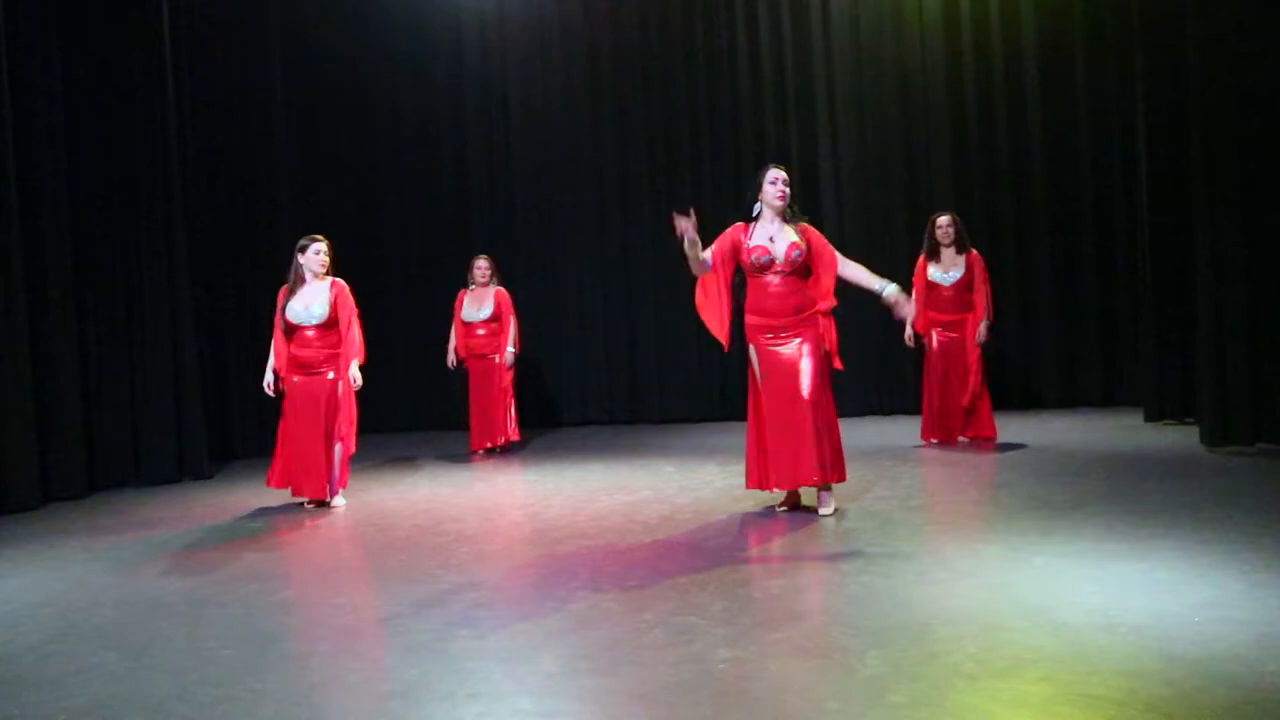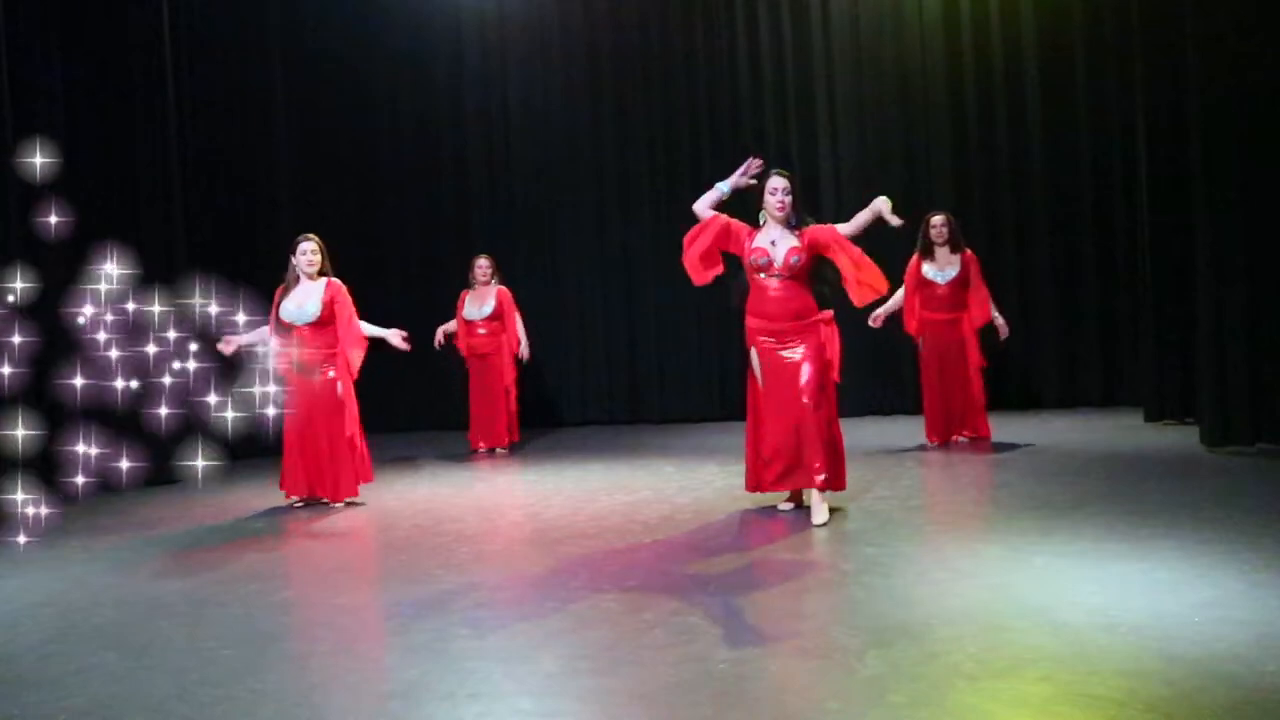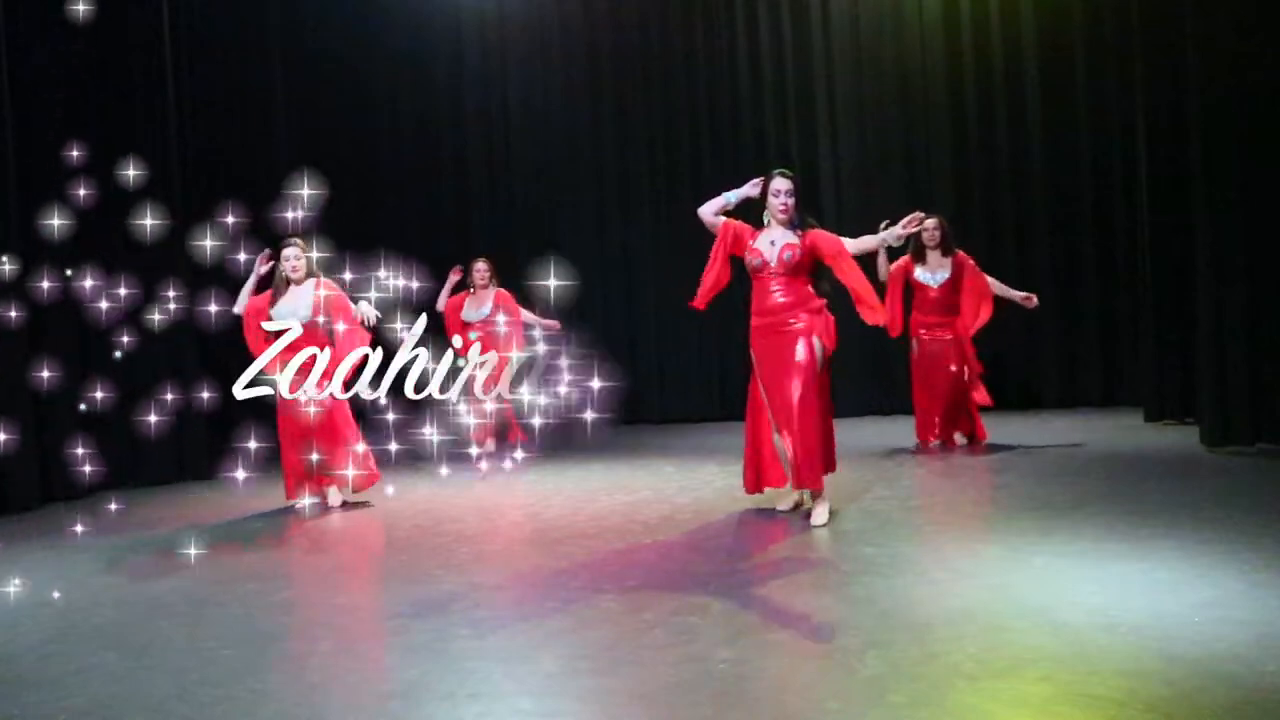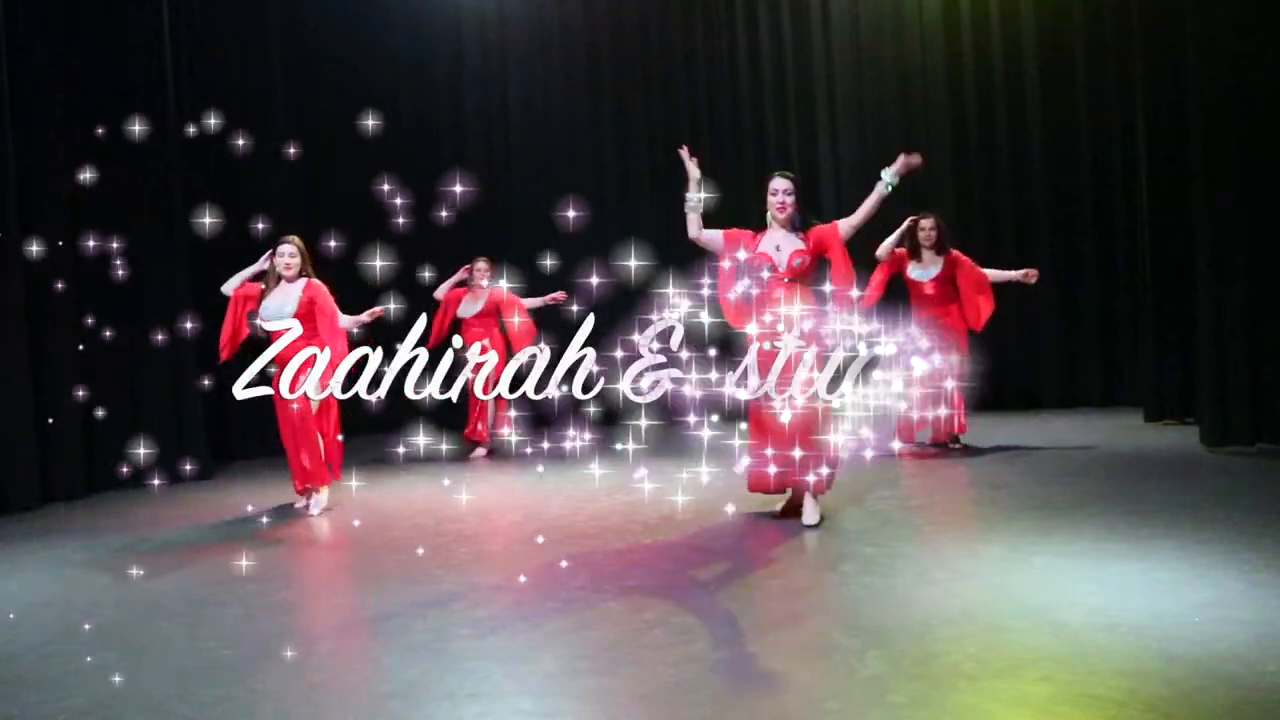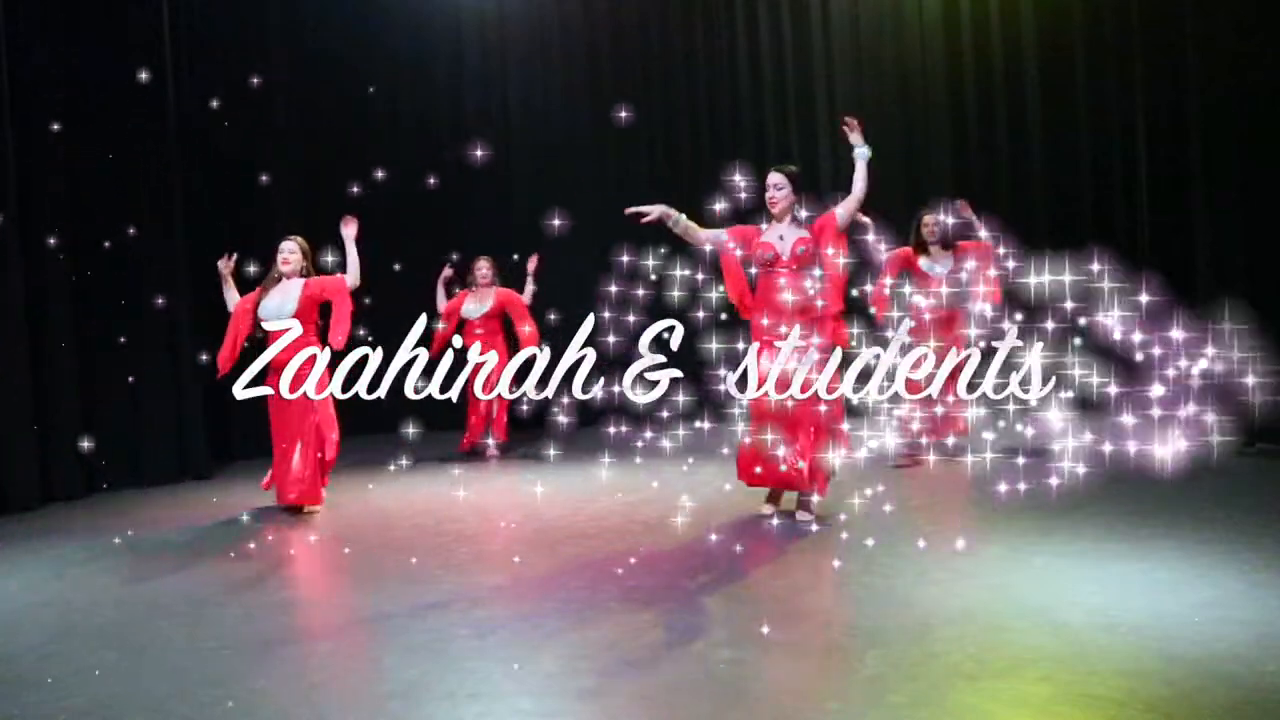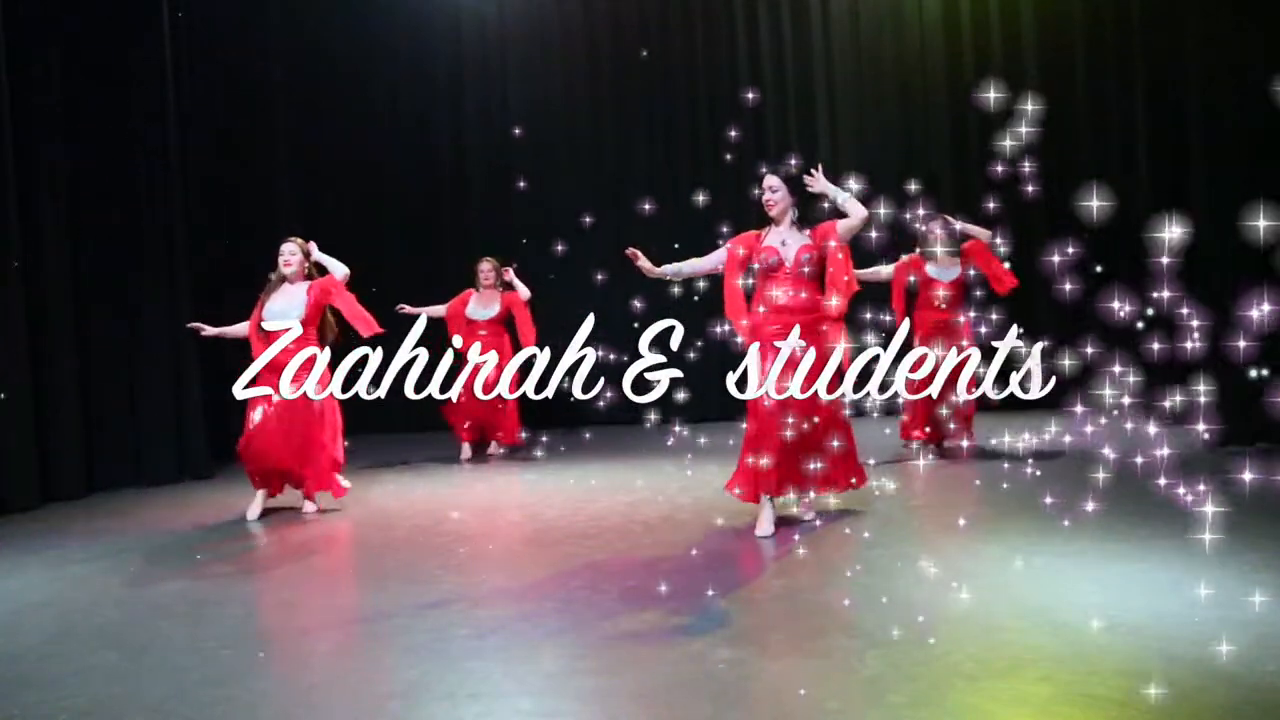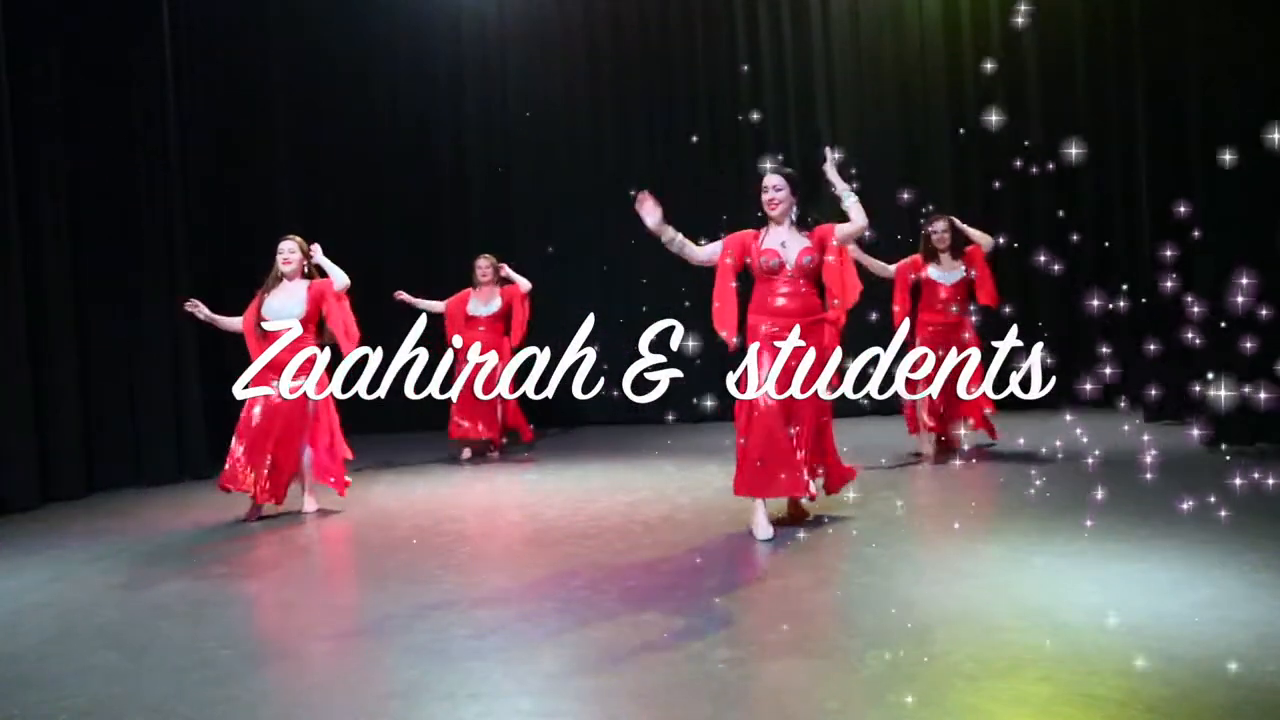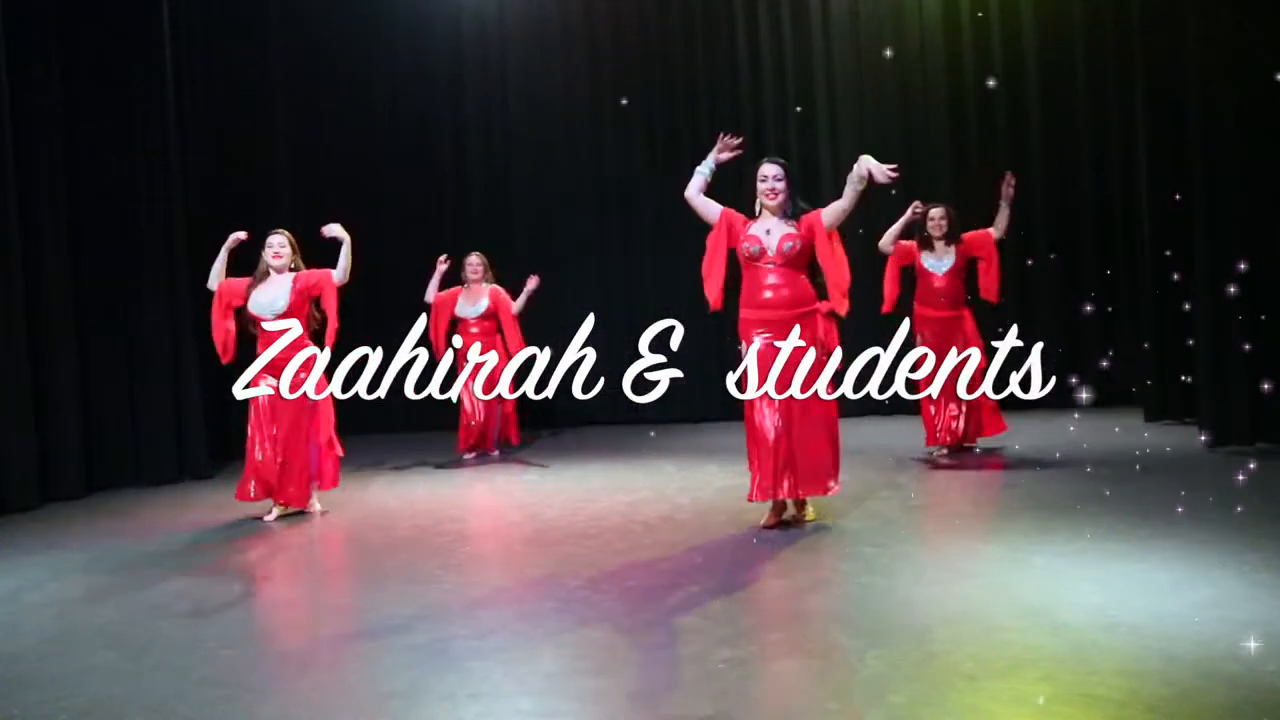
dt=0.3s
person 1, frame 1
left shoulder: (803, 233)
right shoulder: (740, 234)
left elbow: (843, 265)
right elbow: (703, 266)
left wrist: (885, 288)
right wrist: (692, 243)
left hip: (802, 328)
right hip: (762, 332)
left knee: (810, 402)
right knee: (772, 408)
left ankle: (824, 485)
right ankle: (789, 487)
person 1, frame 2
left shoulder: (809, 236)
right shoulder: (743, 235)
left elbow: (851, 228)
right elbow: (700, 210)
left wrist: (877, 207)
right wrist: (732, 183)
left hip: (805, 334)
right hip: (763, 336)
left knee: (809, 407)
right knee: (772, 412)
left ankle: (818, 490)
right ankle: (792, 487)
person 1, frame 3
left shoulder: (810, 238)
right shoulder: (746, 236)
left elbow: (854, 246)
right elbow: (705, 213)
left wrist: (889, 235)
right wrist: (741, 193)
left hip: (803, 330)
right hip: (763, 334)
left knee: (803, 405)
right knee: (773, 411)
left ankle: (818, 494)
right ankle: (797, 487)
person 1, frame 4
left shoulder: (813, 238)
right shoulder: (746, 241)
left elbow: (854, 221)
right elbow: (695, 233)
left wrist: (889, 178)
right wrist: (695, 186)
left hip: (805, 333)
right hip: (766, 337)
left knee: (804, 411)
right knee: (772, 415)
left ankle: (809, 492)
right ankle: (791, 489)
person 1, frame 5
left shoulder: (817, 230)
right shoulder: (752, 235)
left elbow: (858, 196)
right elbow: (701, 236)
left wrist: (859, 150)
right wrist: (667, 214)
left hip: (812, 331)
right hip: (770, 331)
left knee: (810, 411)
right knee: (769, 407)
left ankle: (806, 495)
right ankle: (773, 488)
person 1, frame 6
left shoulder: (819, 236)
right shoulder: (751, 241)
left elbow: (860, 216)
right elbow: (705, 263)
left wrist: (829, 190)
right wrist: (656, 270)
left hip: (813, 335)
right hip: (769, 336)
left knee: (814, 417)
right knee: (768, 416)
left ankle: (806, 495)
right ankle: (765, 505)
person 1, frame 7
left shoulder: (816, 238)
right shoulder: (747, 241)
left elbow: (859, 225)
right elbow: (695, 253)
left wrist: (839, 181)
right wrist: (661, 229)
left hip: (809, 337)
right hip: (766, 338)
left knee: (806, 418)
right knee: (762, 418)
left ankle: (795, 498)
right ankle: (761, 511)
person 1, frame 8
left shoulder: (807, 225)
right shoulder: (737, 226)
left elbow: (848, 201)
right elbow: (692, 196)
left wrist: (863, 168)
right wrist: (712, 160)
left hip: (804, 326)
right hip: (758, 330)
left knee: (808, 410)
right knee: (766, 413)
left ankle: (802, 497)
right ankle: (776, 499)
person 2, frame 1
left shoulder: (338, 287)
right shoulder: (287, 292)
left elbow: (350, 330)
right elbow: (279, 334)
left wrist: (354, 365)
right wrist: (270, 369)
left hip: (332, 370)
right hip: (298, 373)
left knee: (334, 429)
right knee: (301, 431)
left ankle: (335, 489)
right ankle: (313, 490)
person 2, frame 2
left shoulder: (333, 287)
right shoulder: (284, 292)
left elbow: (353, 325)
right elbow: (274, 330)
left wrist: (385, 333)
right wrist: (240, 341)
left hip: (330, 369)
right hip: (298, 371)
left knee: (335, 429)
right knee: (301, 430)
left ankle: (338, 490)
right ankle: (308, 489)
person 2, frame 3
left shoulder: (323, 287)
right shoulder: (275, 296)
left elbow: (349, 313)
right elbow: (241, 310)
left wrist: (363, 310)
right wrist: (255, 276)
left hip: (319, 371)
right hip: (288, 374)
left knee: (325, 427)
right knee: (293, 431)
left ankle: (333, 485)
right ankle: (308, 489)
person 2, frame 4
left shoulder: (313, 287)
right shoulder: (266, 291)
left elbow: (336, 321)
right elbow: (227, 290)
left wrist: (361, 319)
right wrist: (256, 268)
left hip: (312, 365)
right hip: (284, 369)
left knee: (305, 423)
right knee: (292, 430)
left ankle: (320, 485)
right ankle: (306, 488)
person 2, frame 5
left shoulder: (312, 286)
right shoulder: (267, 290)
left elbow: (352, 281)
right elbow: (237, 308)
left wrist: (349, 242)
right wrist: (226, 277)
left hip: (307, 369)
right hip: (278, 371)
left knee: (307, 431)
right knee: (286, 432)
left ankle: (312, 493)
right ankle: (292, 490)
person 2, frame 6
left shoulder: (316, 289)
right shoulder: (270, 294)
left elbow: (343, 274)
right elbow: (252, 327)
left wrist: (318, 255)
right wrist: (217, 331)
left hip: (308, 372)
right hip: (274, 374)
left knee: (309, 435)
right knee: (259, 434)
left ankle: (310, 494)
right ankle: (264, 487)
person 2, frame 7
left shoulder: (315, 288)
right shoulder: (267, 293)
left elbow: (343, 284)
right elbow: (245, 325)
left wrist: (320, 260)
right wrist: (209, 317)
left hip: (305, 372)
right hip: (270, 374)
left knee: (303, 433)
right knee: (257, 431)
left ankle: (308, 495)
right ankle: (258, 497)
person 2, frame 8
left shoulder: (303, 281)
right shoulder: (253, 286)
left elbow: (341, 277)
right elbow: (215, 286)
left wrist: (345, 241)
right wrist: (226, 249)
left hip: (302, 367)
right hip: (267, 371)
left knee: (305, 432)
right knee: (266, 434)
left ankle: (309, 495)
right ankle: (279, 498)
person 3, frame 1
left shoulder: (972, 257)
right shoulder: (925, 260)
left elbow: (981, 292)
right elbow: (917, 294)
left wrist: (984, 322)
right wrist: (909, 324)
left hip: (964, 325)
right hip: (936, 327)
left knee: (965, 377)
right knee: (938, 378)
left ankle: (967, 430)
right ankle: (939, 432)
person 3, frame 2
left shoulder: (966, 256)
right shoulder: (919, 259)
left elbow: (979, 290)
right elbow: (906, 290)
left wrist: (995, 316)
right wrist: (884, 310)
left hip: (959, 324)
right hip: (930, 326)
left knee: (962, 376)
right knee: (934, 378)
left ankle: (966, 429)
right ankle: (939, 433)
person 3, frame 3
left shoulder: (957, 259)
right shoulder: (909, 262)
left elbow: (984, 281)
right elbow: (884, 275)
left wrist: (1017, 295)
right wrist: (884, 245)
left hip: (951, 328)
right hip: (922, 329)
left knee: (954, 376)
right knee: (927, 381)
left ankle: (960, 428)
right ankle: (934, 434)
person 3, frame 4
left shoulder: (951, 257)
right shoulder: (904, 257)
left elbow: (982, 275)
right elbow: (880, 255)
left wrist: (1016, 275)
right wrist: (901, 230)
left hip: (949, 324)
right hip: (922, 325)
left knee: (948, 375)
right knee: (925, 378)
left ankle: (950, 432)
right ankle: (931, 432)
person 3, frame 5
left shoulder: (957, 251)
right shoulder: (911, 255)
left elbow: (987, 248)
right elbow: (881, 259)
left wrist: (971, 220)
left hip: (952, 323)
right hip: (923, 323)
left knee: (950, 376)
right knee: (922, 376)
left ankle: (950, 430)
right ankle: (920, 431)
person 3, frame 6
left shoulder: (963, 254)
right shoulder: (917, 260)
left elbow: (987, 237)
right elbow: (885, 272)
left wrist: (956, 224)
right wrist: (852, 274)
left hip: (956, 327)
right hip: (926, 327)
left knee: (956, 380)
right knee: (925, 378)
left ankle: (951, 434)
right ankle: (920, 433)
person 3, frame 7
left shoulder: (966, 256)
right shoulder: (921, 261)
left elbow: (988, 243)
right elbow: (888, 270)
left wrist: (960, 227)
right wrist: (857, 254)
left hip: (959, 329)
right hip: (929, 329)
right knee: (928, 380)
left ankle: (953, 437)
right ankle: (928, 436)
person 3, frame 8
left shoulder: (964, 244)
right shoulder: (915, 249)
left elbow: (998, 231)
right elbow: (884, 246)
left wrist: (1005, 201)
right wrist: (905, 218)
left hip: (958, 320)
right hip: (928, 322)
left knee: (966, 376)
right knee: (934, 378)
left ankle: (965, 433)
right ankle: (939, 438)
person 4, frame 1
left shoulder: (500, 293)
right shoulder: (463, 296)
left elbow: (510, 322)
right elbow: (456, 325)
left wrist: (510, 348)
right wrist: (451, 349)
left hip: (497, 352)
right hip: (474, 354)
left knee: (498, 395)
right knee: (478, 397)
left ankle: (500, 441)
right ankle: (482, 442)
person 4, frame 2
left shoulder: (501, 292)
right shoulder: (466, 295)
left elbow: (514, 318)
right elbow: (458, 322)
left wrist: (523, 341)
right wrist: (442, 329)
left hip: (498, 351)
right hip: (475, 353)
left knee: (499, 394)
right knee: (479, 396)
left ankle: (502, 441)
right ankle: (483, 442)
person 4, frame 3
left shoulder: (499, 295)
right shoulder: (464, 298)
left elbow: (518, 312)
right elbow: (442, 307)
left wrist: (542, 322)
right wrist: (449, 283)
left hip: (494, 351)
left knee: (491, 394)
right knee: (482, 395)
left ankle: (491, 438)
right ankle: (486, 438)
person 4, frame 4
left shoulder: (497, 293)
right shoulder: (462, 294)
left elbow: (521, 304)
right elbow: (438, 295)
left wrist: (545, 299)
right wrist: (457, 277)
left hip: (491, 347)
right hip: (471, 350)
left knee: (486, 391)
right knee: (477, 393)
left ankle: (483, 441)
right ankle: (481, 437)
person 4, frame 5
left shoulder: (502, 294)
right shoulder: (465, 296)
left elbow: (525, 301)
right elbow: (444, 309)
left wrist: (530, 274)
right wrist: (441, 282)
left hip: (493, 350)
left knee: (491, 394)
right knee: (476, 396)
left ankle: (493, 442)
right ankle: (478, 438)
person 4, frame 6
left shoulder: (505, 297)
right shoulder: (468, 296)
left elbow: (526, 296)
right elbow: (445, 310)
left wrist: (512, 279)
right wrist: (416, 310)
left hip: (497, 352)
left knee: (496, 396)
right knee: (467, 397)
left ankle: (497, 440)
right ankle: (466, 442)
person 4, frame 7
left shoulder: (504, 292)
right shoulder: (467, 295)
left elbow: (527, 287)
right elbow: (441, 307)
left wrist: (509, 273)
right wrist: (411, 300)
left hip: (496, 351)
right hip: (471, 351)
left knee: (495, 395)
right knee: (467, 395)
left ankle: (495, 443)
right ankle: (468, 443)
person 4, frame 8
left shoulder: (494, 291)
right shoulder: (457, 293)
left elbow: (513, 310)
right elbow: (430, 299)
left wrist: (527, 291)
right wrist: (438, 273)
left hip: (491, 351)
right hip: (466, 354)
left knee: (492, 396)
right knee: (469, 398)
left ankle: (493, 443)
right ankle: (473, 445)
